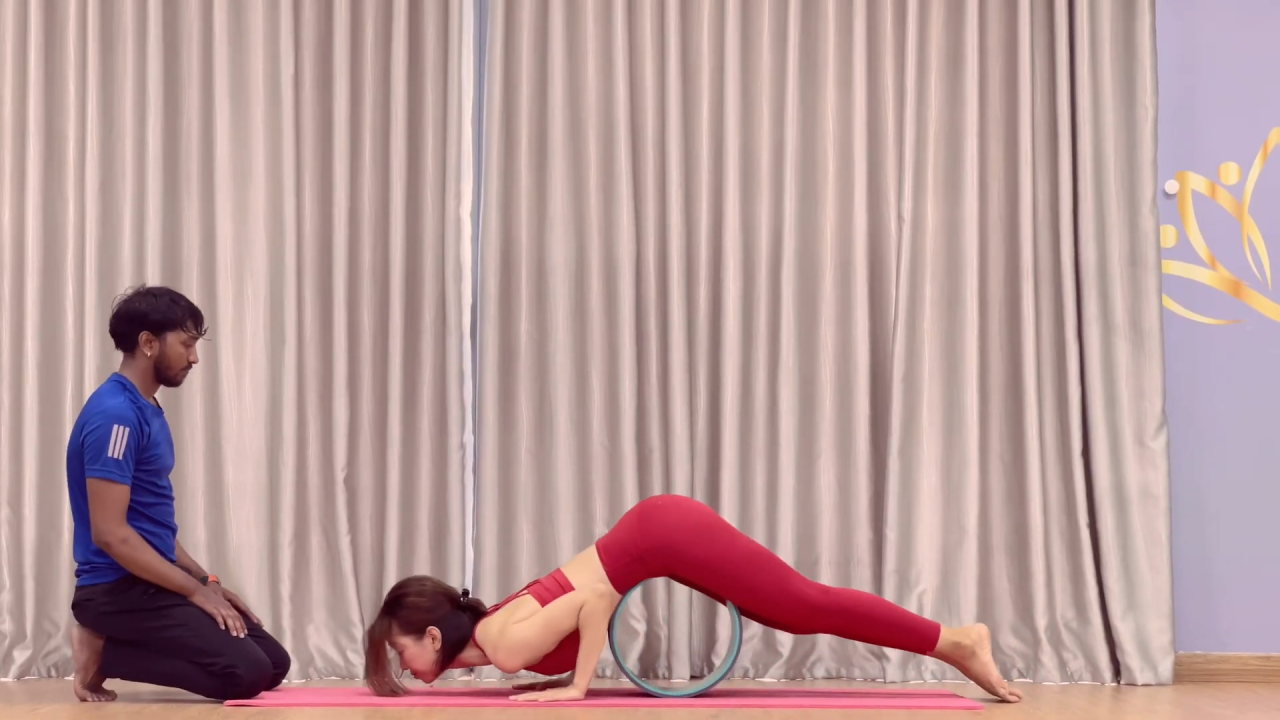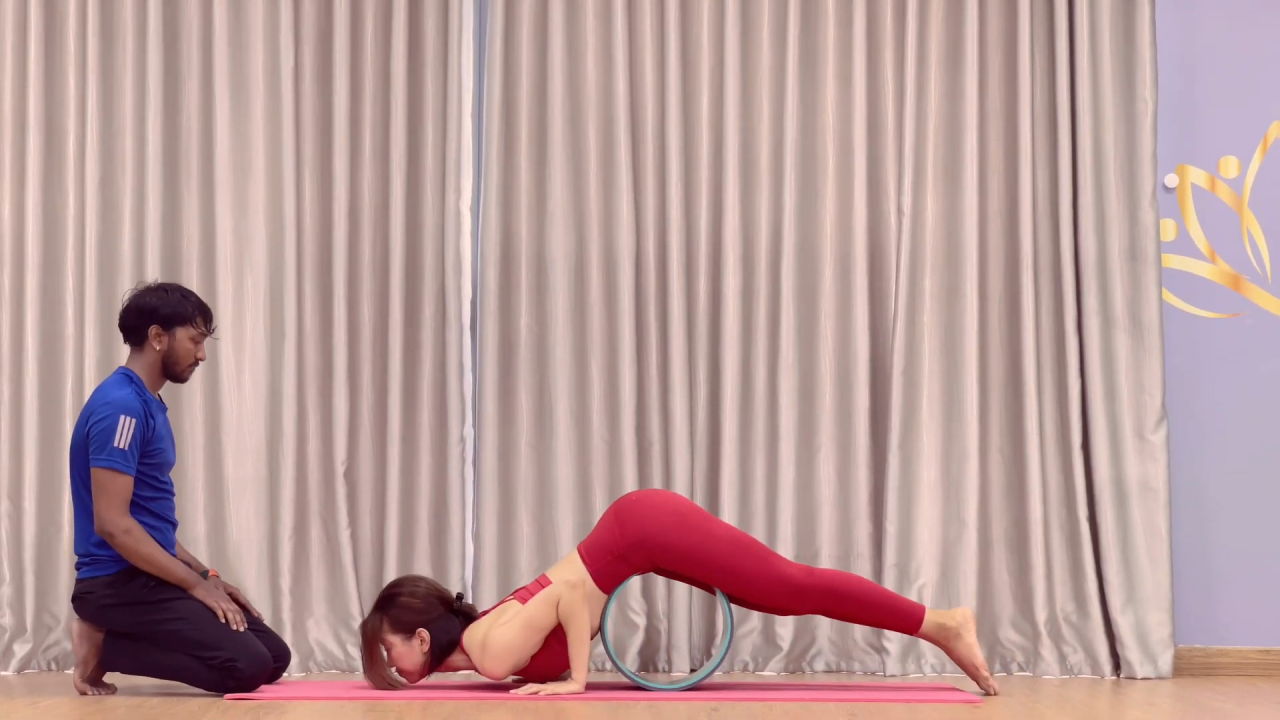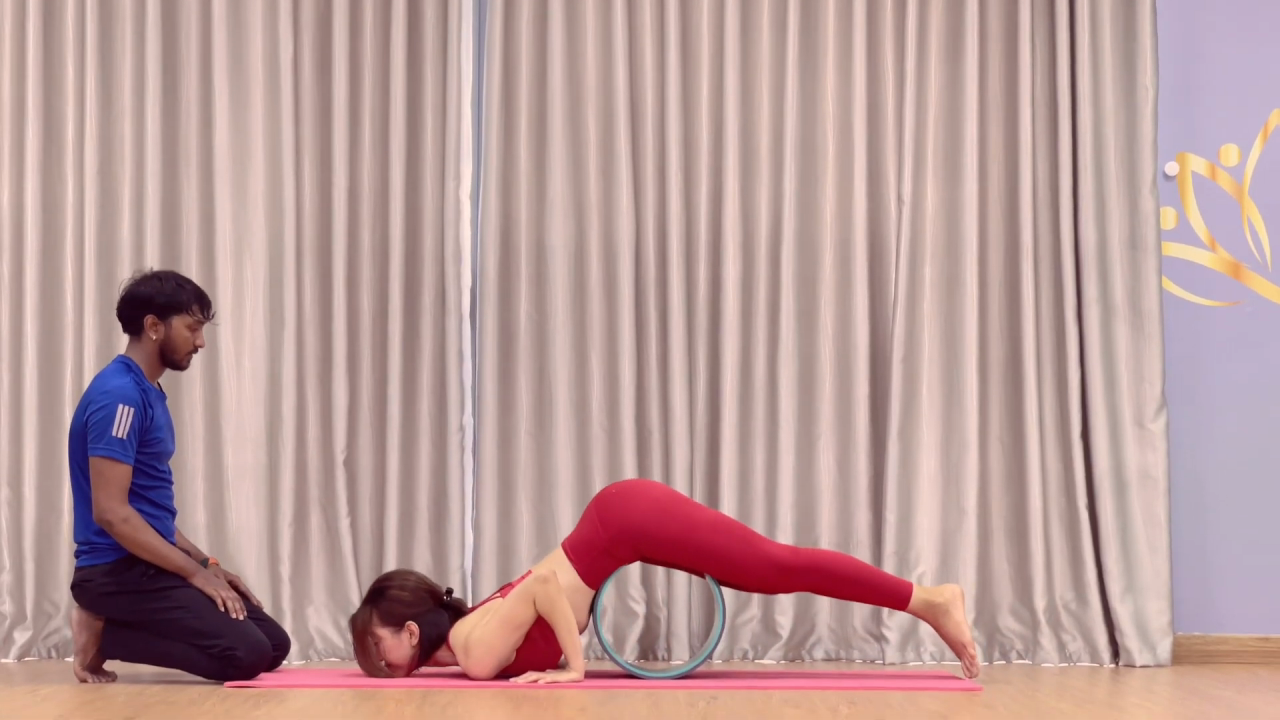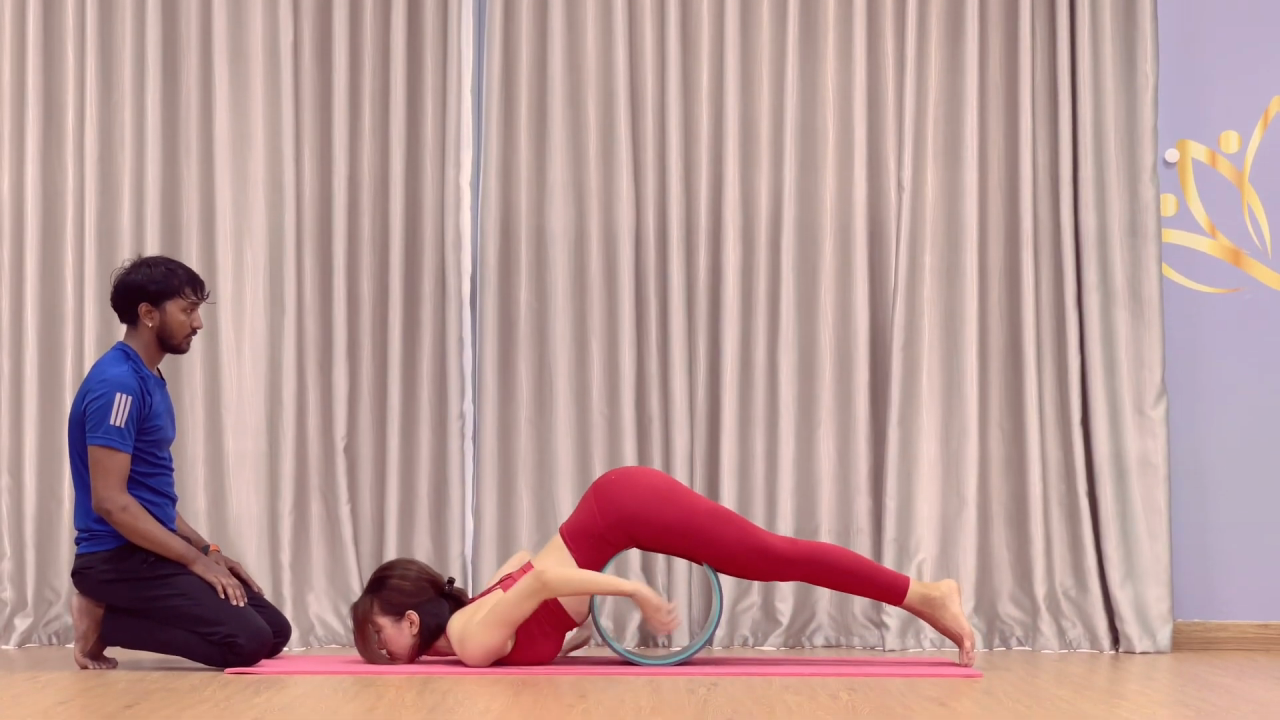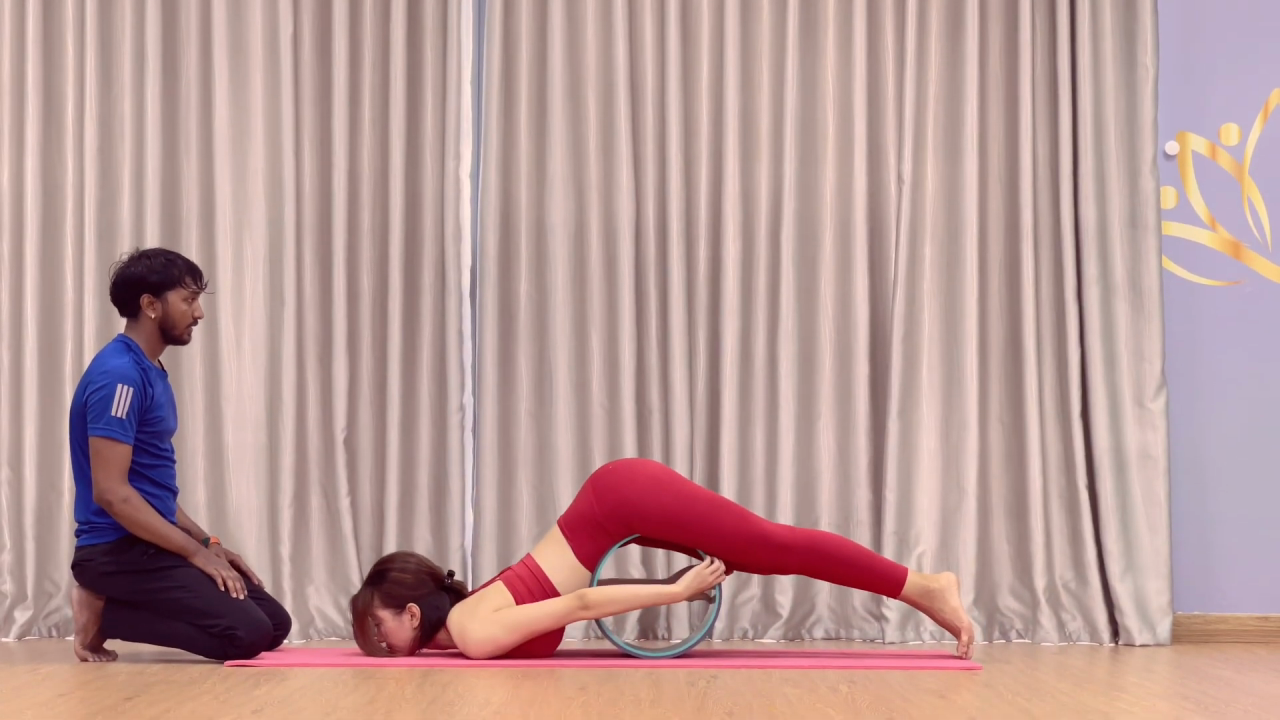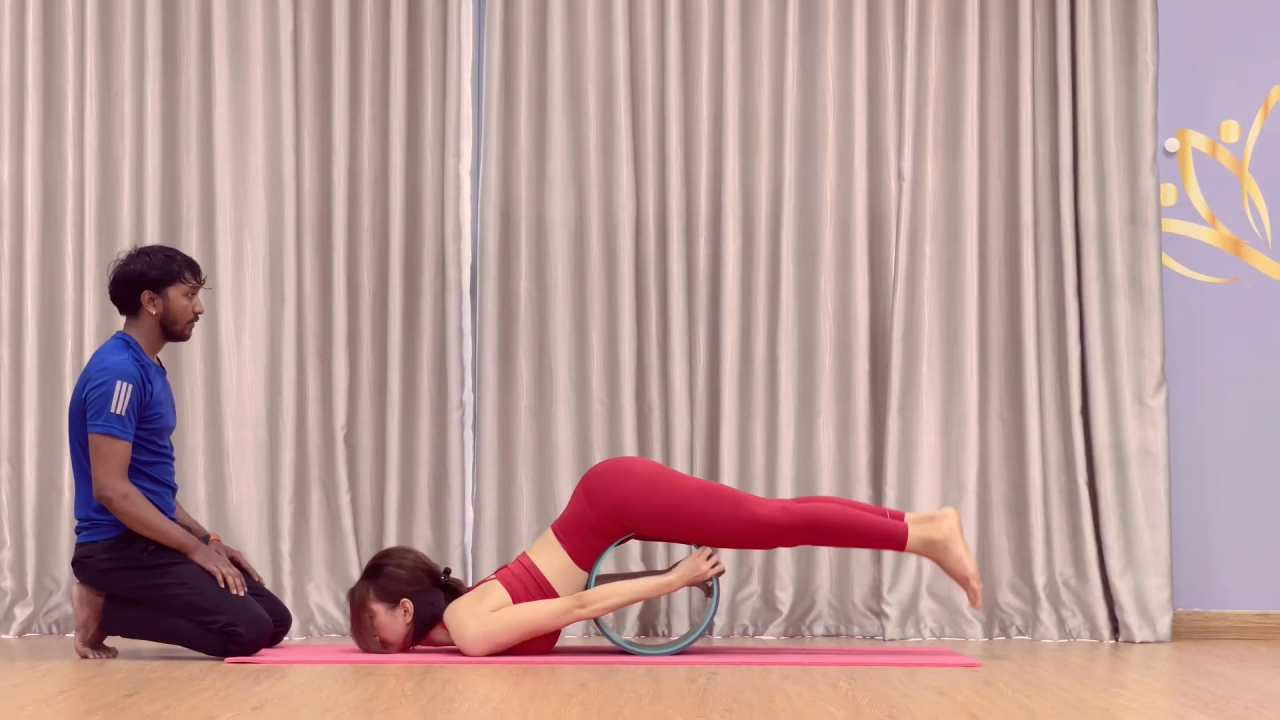
dt=0.5s
person 1, frame 1
left shoulder: (507, 646)
right shoulder: (494, 627)
left elbow: (592, 602)
left wrist: (578, 686)
right wrist: (563, 676)
left hip: (666, 535)
right hip: (661, 530)
left knee: (810, 605)
right knee: (802, 610)
left ankle: (955, 641)
right ankle: (952, 641)
person 1, frame 2
left shoulder: (493, 655)
right shoulder: (479, 640)
left elbow: (569, 588)
left wrist: (575, 678)
right wrist: (564, 667)
left hip: (645, 529)
right hip: (640, 529)
left knee: (795, 588)
right knee: (787, 593)
left ankle: (941, 624)
right ankle: (939, 623)
person 1, frame 3
left shoulder: (479, 653)
right shoulder: (466, 636)
left elbow: (543, 580)
left wrist: (574, 665)
right wrist: (559, 653)
left hip: (630, 518)
right hip: (625, 517)
left knee: (780, 566)
right knee: (774, 573)
left ankle: (929, 600)
right ankle: (926, 601)
person 1, frame 4
left shoulder: (472, 643)
right shoulder: (464, 623)
left elbow: (541, 581)
left wrist: (637, 593)
left hip: (625, 506)
right hip: (622, 507)
left knee: (775, 557)
right knee: (765, 561)
left ankle: (924, 595)
right ankle: (922, 597)
person 1, frame 5
left shoulder: (473, 636)
right shoulder: (465, 616)
left elbow: (580, 606)
left wrist: (676, 591)
left hip: (625, 496)
right hip: (622, 497)
left knee: (774, 546)
right knee: (767, 554)
left ankle: (923, 587)
right ankle: (919, 586)
person 1, frame 6
left shoulder: (469, 634)
right shoulder: (458, 613)
left elbow: (579, 607)
left wrist: (673, 581)
left hip: (620, 497)
right hip: (616, 499)
left knee: (774, 525)
right knee: (773, 518)
left ankle: (926, 538)
right ankle: (921, 522)
person 2, frame 1
left shoulder: (149, 411)
right shoulder: (115, 414)
right elbow: (110, 534)
left wrist: (208, 581)
right wrist: (196, 590)
left hip: (149, 582)
right hip: (120, 589)
left knee: (274, 663)
right knee: (246, 672)
left ankle: (109, 646)
right ankle: (103, 654)
person 2, frame 2
left shoulder: (148, 405)
right shoulder: (120, 406)
right elbow: (113, 524)
left wrist: (206, 576)
right wrist: (197, 584)
left hip: (147, 576)
right hip: (119, 582)
left knee: (274, 657)
right knee: (246, 666)
left ankle: (109, 638)
right ankle: (102, 648)
person 2, frame 3
left shoulder: (148, 393)
right shoulder: (119, 394)
right elbow: (112, 513)
left wrist: (207, 563)
right wrist: (196, 572)
left hip: (147, 564)
right hip: (119, 570)
left knee: (274, 644)
right knee: (247, 654)
left ankle: (109, 626)
right ankle: (102, 634)
person 2, frame 4
left shoulder: (149, 380)
right shoulder: (117, 383)
right elbow: (110, 501)
left wrist: (207, 551)
right wrist: (196, 559)
left hip: (148, 551)
right hip: (119, 557)
left knee: (274, 632)
right knee: (247, 641)
left ankle: (109, 613)
right ankle: (102, 622)
person 2, frame 5
left shoulder: (150, 372)
right shoulder: (119, 375)
right elbow: (112, 493)
left wrist: (207, 543)
right wrist: (196, 551)
left hip: (148, 544)
right hip: (120, 549)
left knee: (275, 624)
right knee: (247, 633)
left ankle: (109, 607)
right ankle: (103, 614)
person 2, frame 6
left shoulder: (149, 368)
right shoulder: (118, 371)
right elbow: (111, 489)
left wrist: (207, 540)
right wrist: (196, 548)
left hip: (148, 540)
right hip: (120, 546)
left knee: (274, 621)
right knee: (247, 630)
left ankle: (109, 603)
right ankle: (102, 611)
